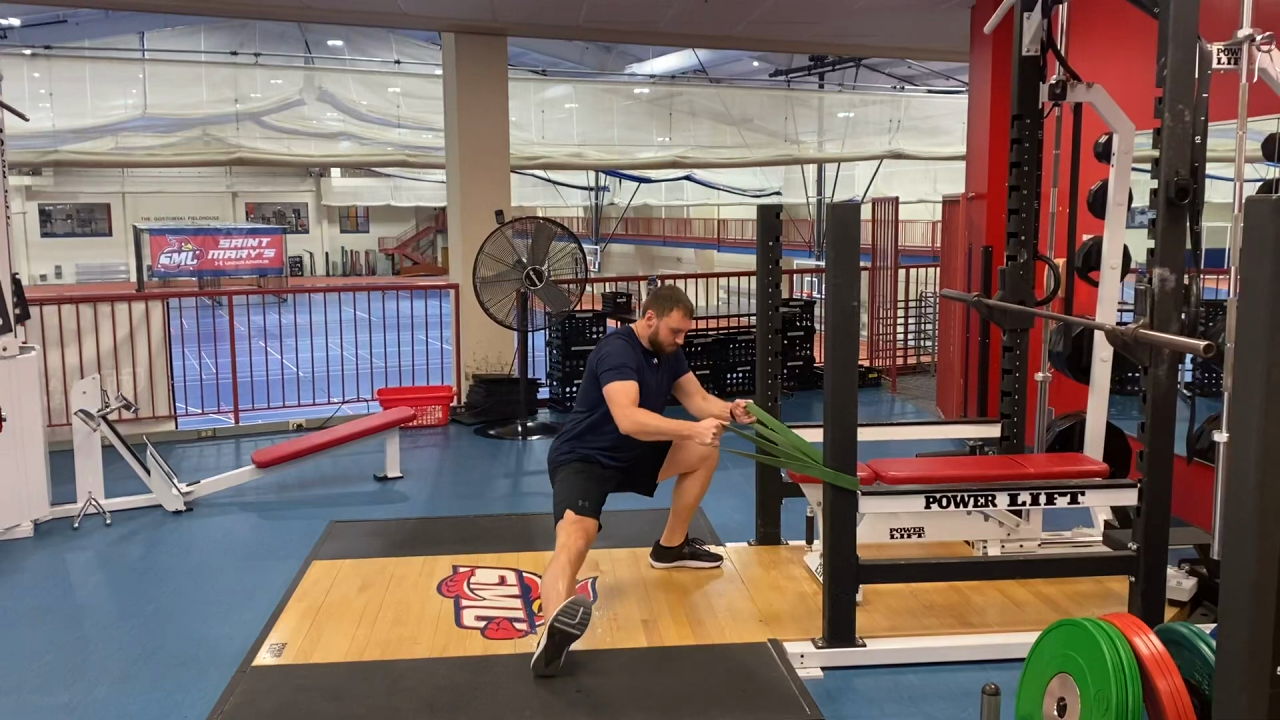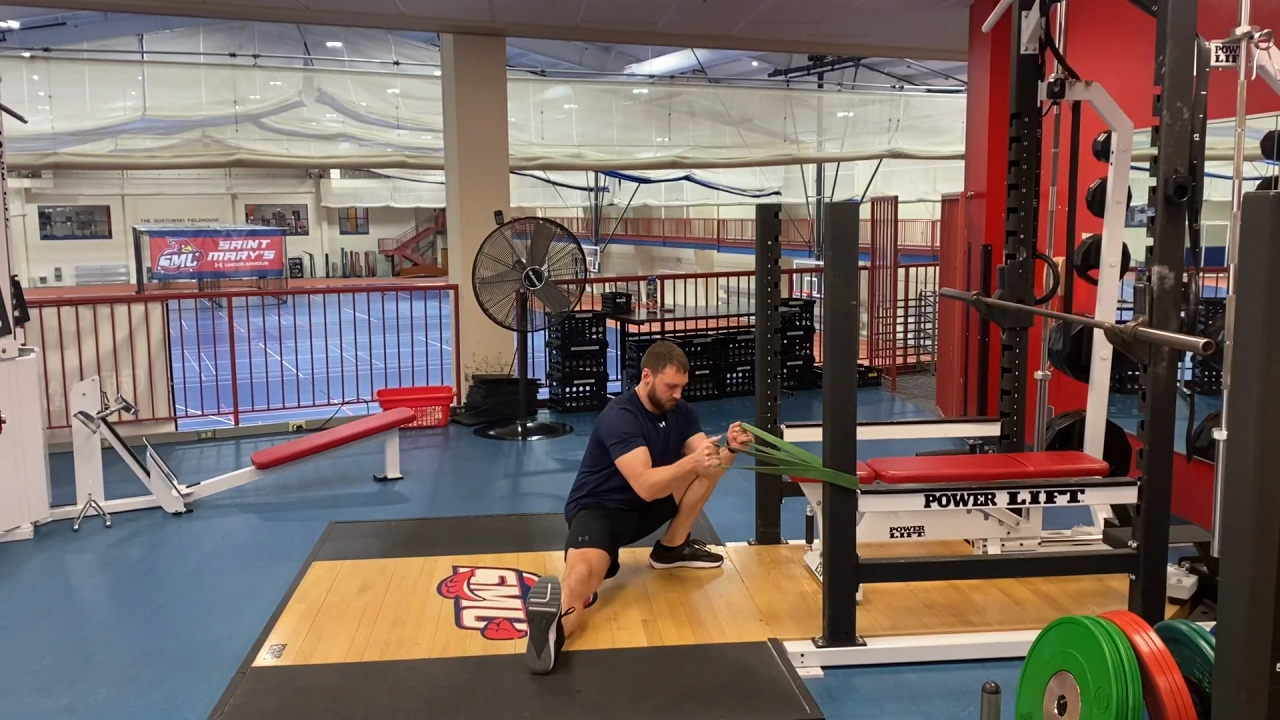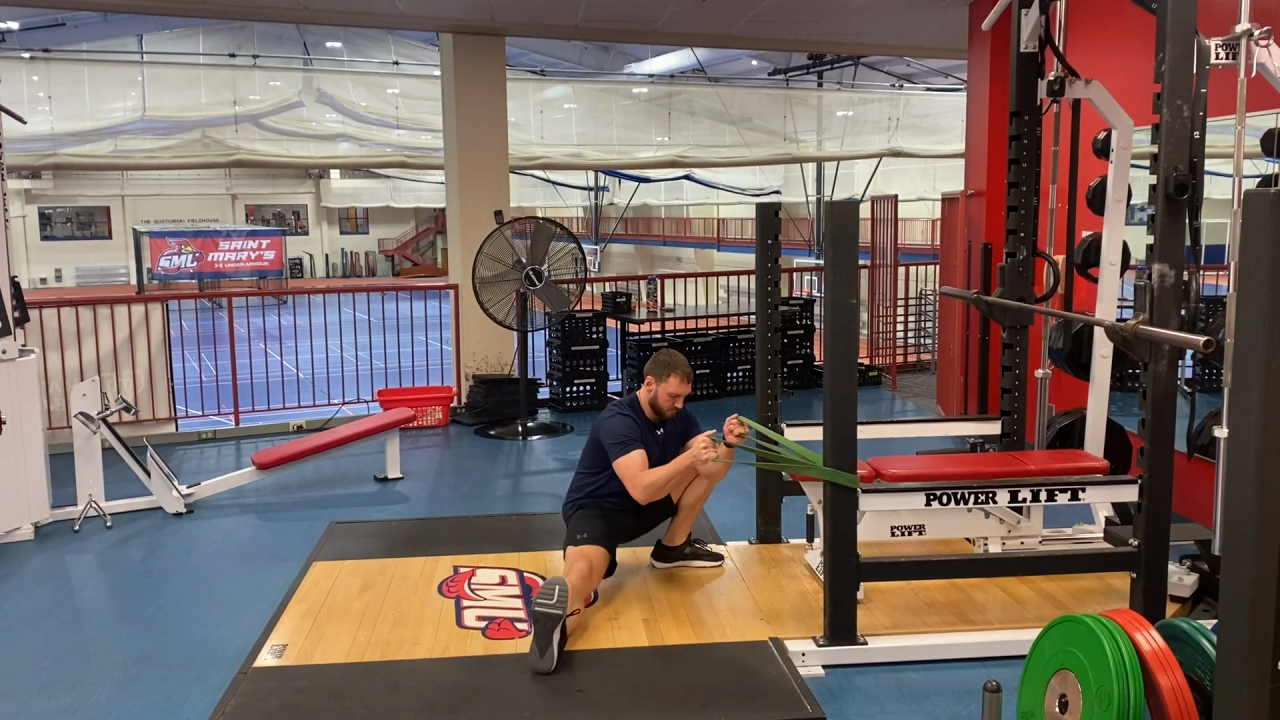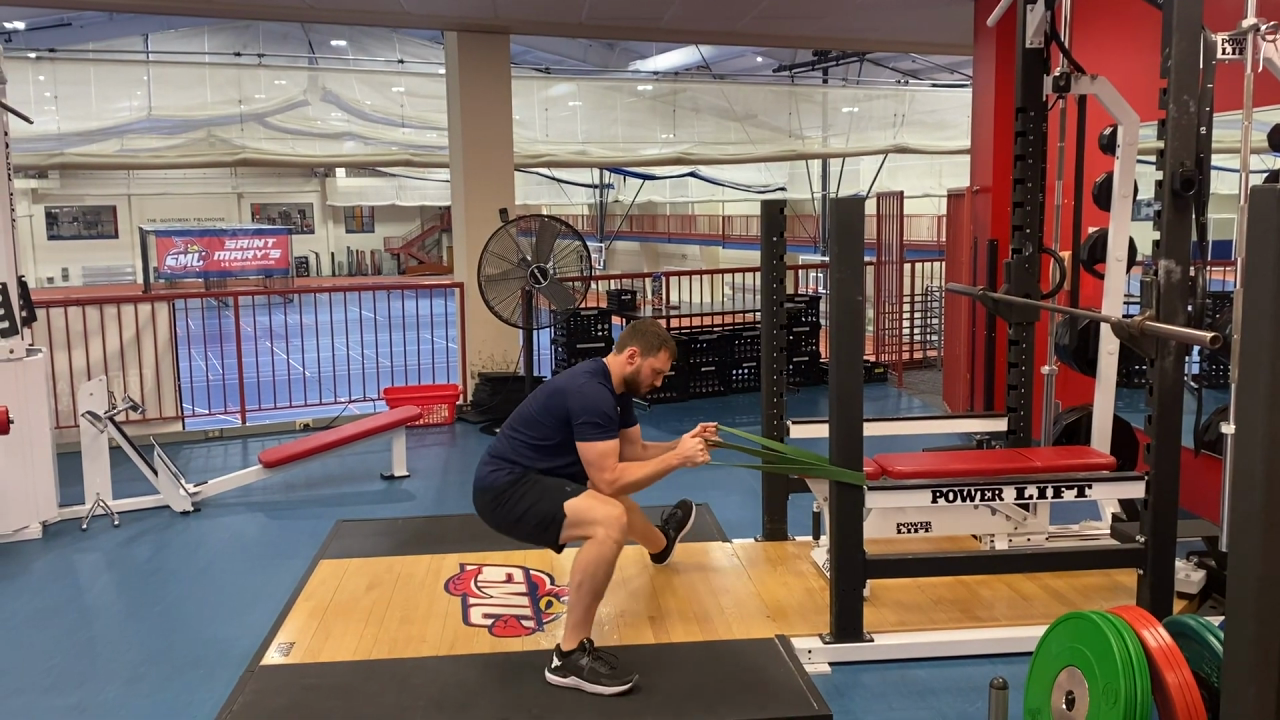
dt=1s
person 1, frame 1
left shoulder: (668, 351)
right shoulder: (617, 351)
left elbow: (697, 399)
right elbow: (627, 419)
left wrist: (729, 410)
right wrist: (692, 429)
left hip: (629, 454)
right hip: (582, 459)
left knee: (705, 455)
right knee: (573, 543)
left ankle: (671, 546)
right ankle: (553, 630)
person 1, frame 2
left shoulder: (680, 412)
right shoulder: (620, 418)
left elbow: (708, 467)
right elbow: (646, 486)
left wrist: (729, 449)
right wrist: (692, 461)
left hip: (644, 507)
right hip: (598, 510)
left knee: (709, 468)
right knee: (582, 574)
left ankle: (672, 547)
person 1, frame 3
left shoulder: (678, 416)
right shoulder: (617, 422)
left elbow: (710, 470)
right elbow: (641, 490)
left wrist: (727, 445)
right wrist: (690, 456)
left hip: (643, 507)
right hip: (596, 509)
left knee: (711, 465)
right knee: (583, 568)
left ankle: (673, 546)
right ankle: (554, 627)
person 1, frame 4
left shoulder: (615, 387)
right shoulder: (590, 391)
left elbow: (634, 453)
right elbow: (608, 481)
left wrist: (684, 444)
right wrist: (676, 458)
left hip: (531, 476)
right hip: (505, 488)
left knee: (613, 494)
right knee: (609, 521)
left ankle: (660, 542)
right ankle: (570, 654)
